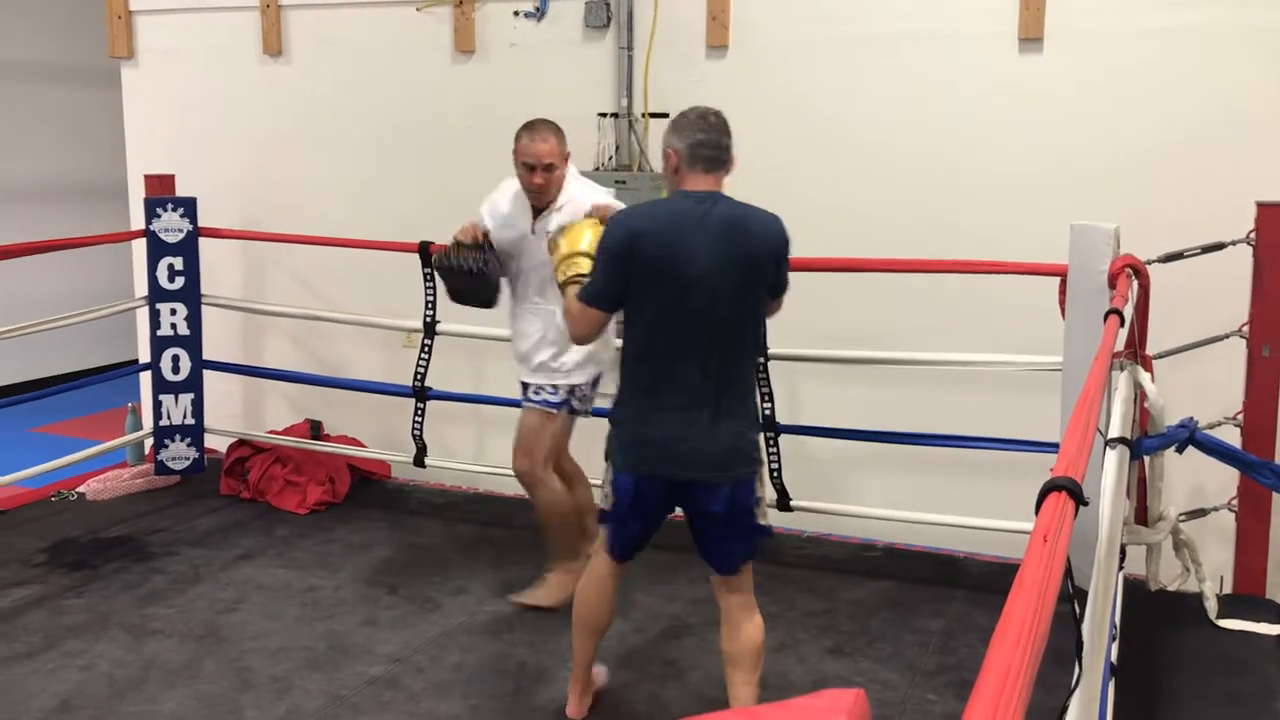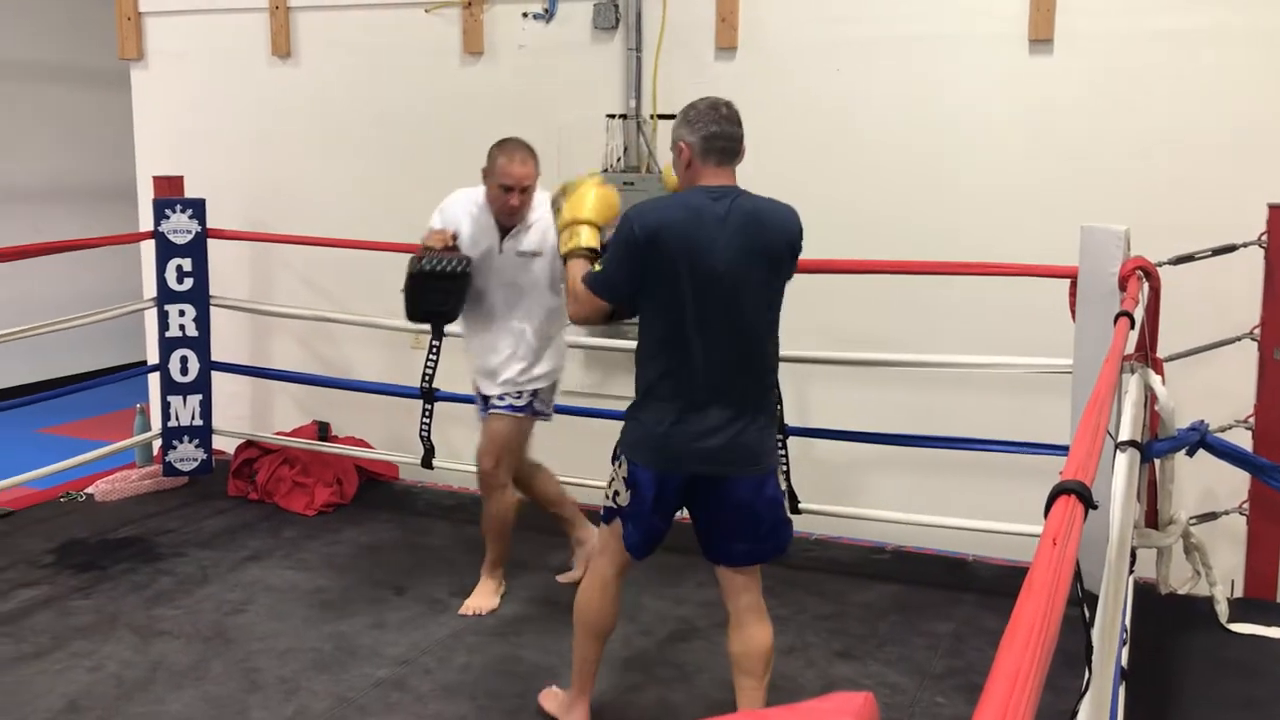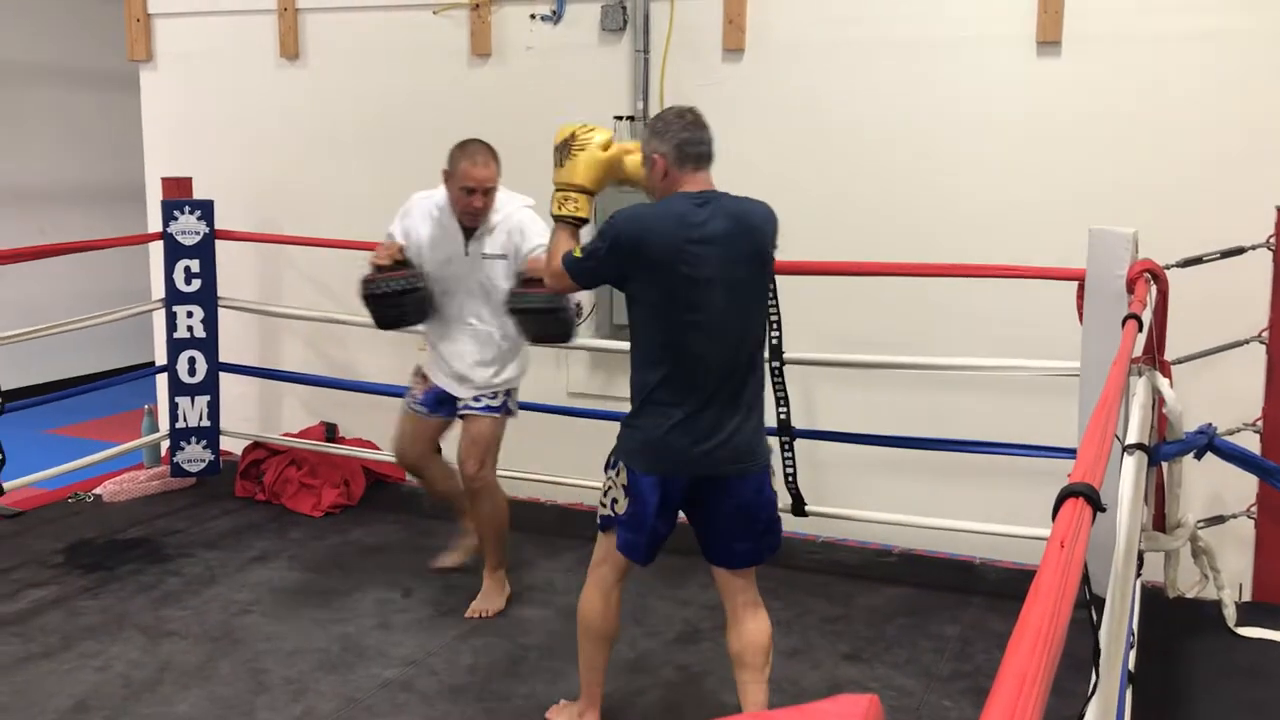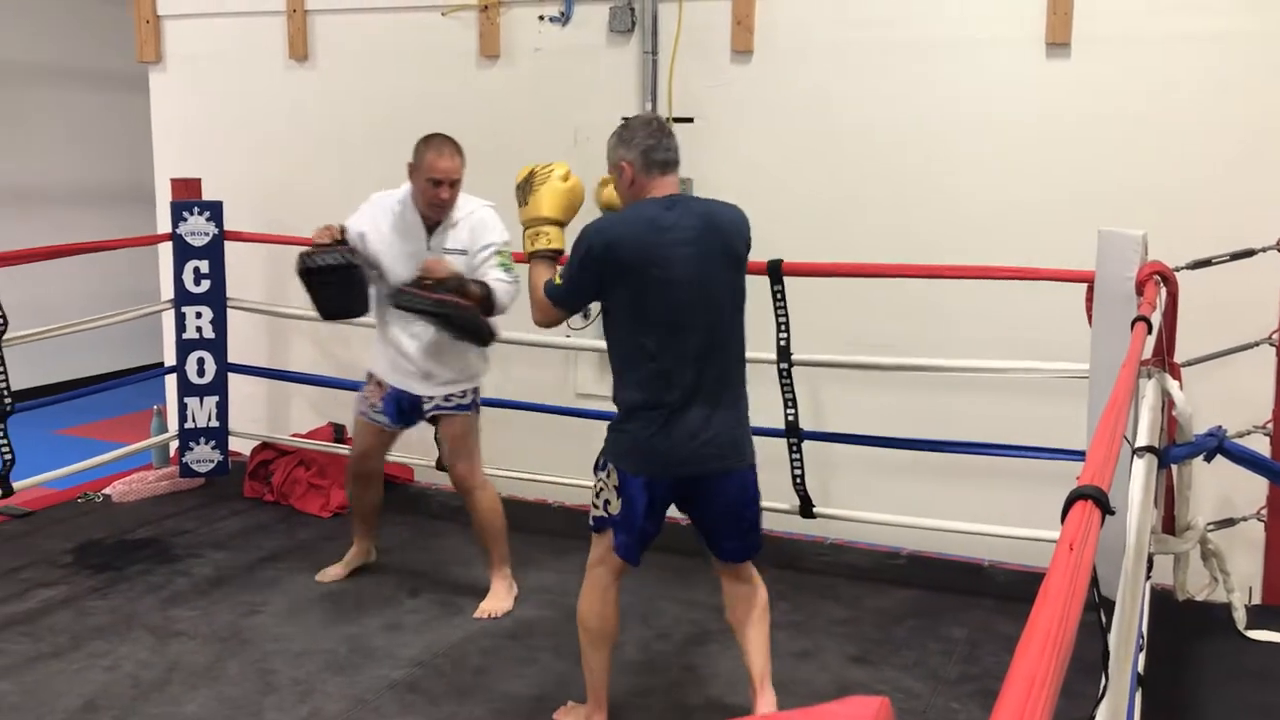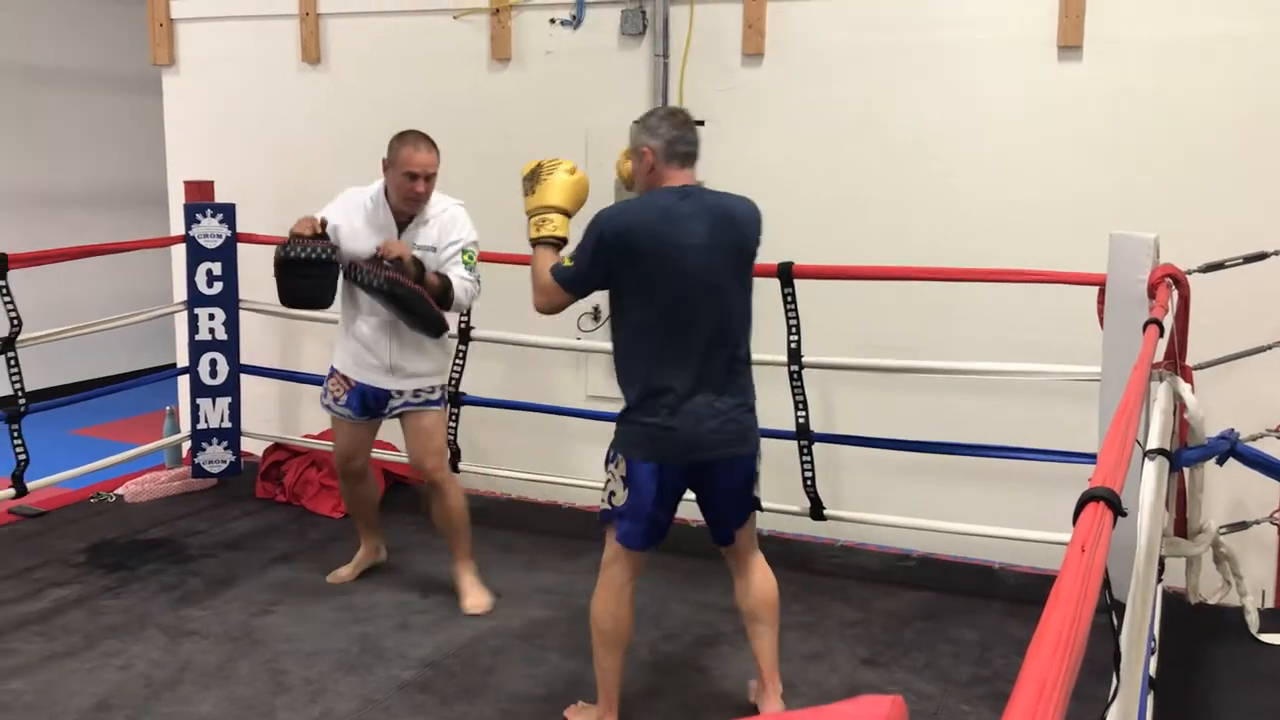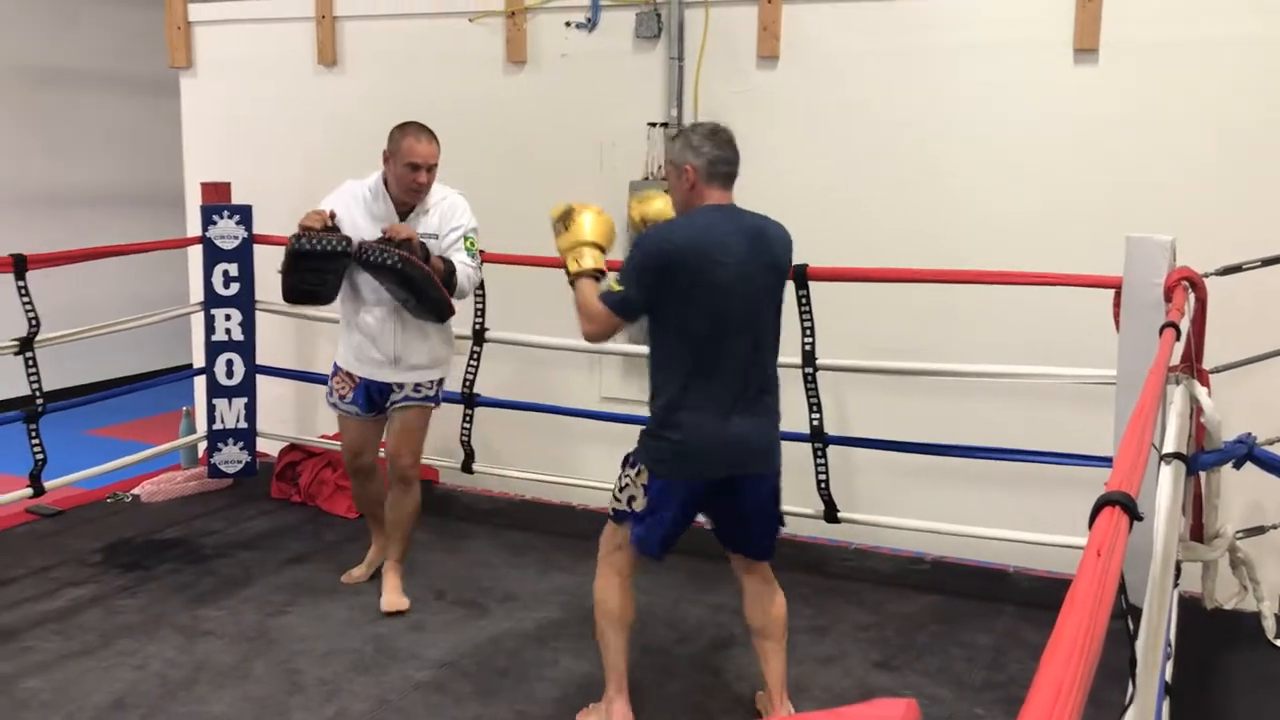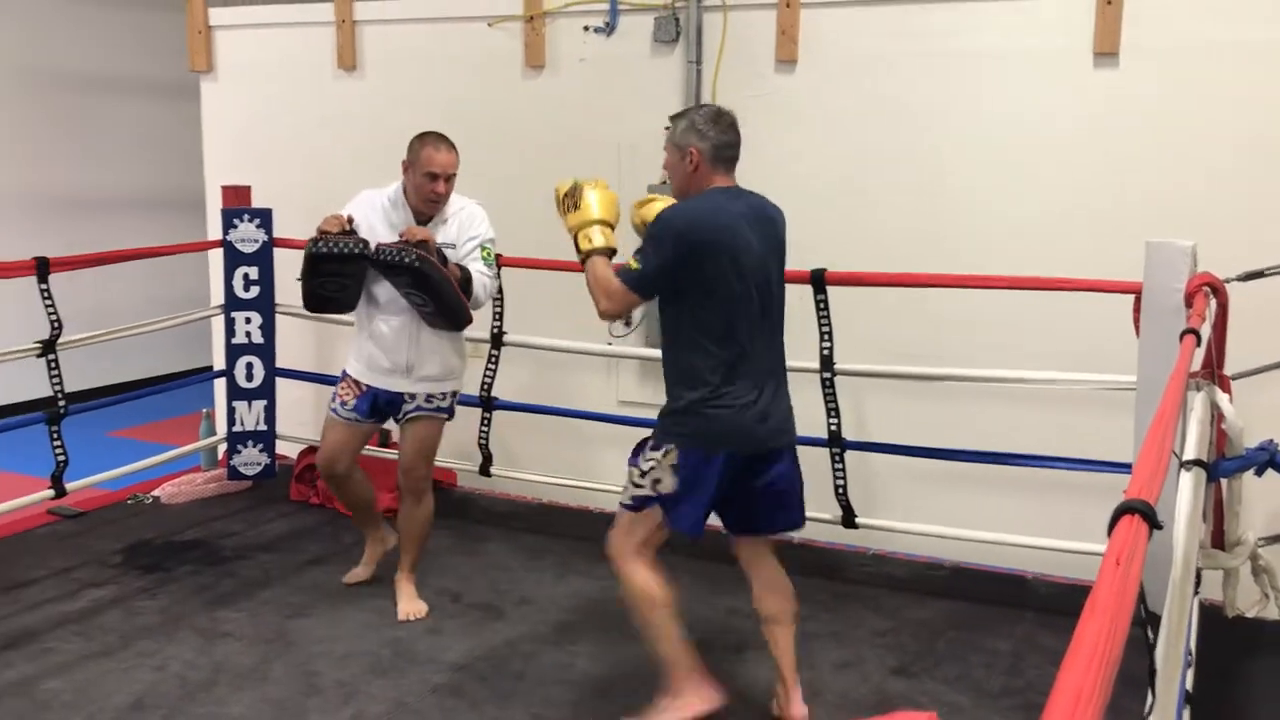
dt=0.2s
person 1, frame 1
left shoulder: (632, 227)
right shoulder: (766, 231)
left elbow: (581, 328)
left wrist: (573, 267)
left hip: (642, 443)
right hip: (728, 448)
left knee: (607, 561)
right knee: (737, 593)
person 1, frame 2
left shoulder: (648, 222)
right shoulder: (782, 224)
left elbow: (583, 310)
left wrist: (578, 238)
left hip: (658, 438)
right hip: (744, 445)
left knee: (608, 562)
right knee: (743, 594)
person 1, frame 3
left shoulder: (634, 228)
right shoulder: (758, 222)
left elbow: (557, 279)
left wrist: (571, 195)
right wrist: (646, 182)
left hip: (656, 444)
right hip: (737, 447)
left knee: (607, 570)
right knee: (740, 593)
person 1, frame 4
left shoulder: (607, 237)
right shoulder: (732, 224)
left elbow: (545, 311)
left wrist: (540, 231)
left hip: (643, 445)
right hip: (723, 442)
left knee: (603, 569)
right knee: (738, 574)
person 1, frame 5
left shoulder: (620, 223)
right shoulder: (743, 216)
left elbow: (547, 298)
left wrist: (546, 219)
right wrist: (652, 195)
left hip: (654, 433)
right hip: (732, 428)
left knee: (620, 565)
right knee: (745, 555)
person 1, frame 6
left shoulder: (662, 245)
right shoulder: (774, 239)
left elbow: (596, 326)
left wrist: (581, 256)
left hip: (679, 447)
right hip: (756, 445)
left knee: (615, 558)
right knee: (757, 572)
person 1, frame 7
left shoulder: (679, 223)
right shoulder: (769, 217)
left elbow: (612, 303)
left wrist: (591, 233)
left hip: (703, 426)
right hip: (769, 423)
left knee: (629, 548)
right knee: (757, 555)
person 2, frame 1
left shoulder: (592, 204)
right shoulder: (504, 199)
right wrist: (467, 241)
left hip: (570, 360)
right hip: (539, 356)
left knee: (530, 466)
right knee: (551, 460)
left ankle: (563, 566)
right ankle: (589, 550)
person 2, frame 2
left shoulder: (556, 222)
right shoulder: (458, 207)
right wrist: (431, 247)
left hip: (527, 370)
right hip: (487, 363)
left knee: (491, 472)
right knee: (512, 465)
left ankle: (492, 575)
right ankle: (585, 534)
person 2, frame 3
left shoulder: (519, 220)
right shoulder: (419, 212)
left wrist: (548, 274)
right wrist: (385, 260)
left hip: (491, 368)
right hip: (440, 360)
left knee: (475, 473)
right knee: (412, 453)
left ankle: (495, 576)
right ankle: (472, 526)
person 2, frame 4
left shoulder: (480, 220)
right shoulder: (380, 211)
left elbow: (500, 295)
left wrist: (459, 282)
right wrist: (330, 243)
left hip: (451, 373)
right hip: (392, 366)
left knee: (466, 477)
right knee: (361, 463)
left ankle: (501, 577)
right ankle: (362, 548)
person 2, frame 5
left shoulder: (450, 218)
right shoulder: (351, 206)
left elbow: (463, 292)
left wrist: (416, 269)
right wrist: (304, 236)
left hip: (419, 370)
right hip: (357, 363)
left knee: (433, 472)
right knee: (348, 463)
left ankle: (467, 571)
right ankle: (370, 547)
person 2, frame 6
left shoulder: (451, 208)
right shoulder: (350, 199)
left elbow: (465, 280)
left wrist: (420, 252)
right wrist: (311, 232)
left hip: (419, 363)
right hip: (360, 358)
left knee: (403, 469)
right knee: (357, 461)
left ankle: (394, 572)
right ankle: (381, 544)
person 2, frame 7
left shoulder: (470, 219)
right shoulder: (368, 207)
left elbow: (480, 291)
left wrist: (437, 257)
right wrist: (328, 239)
left hip: (431, 374)
right hip: (368, 366)
left knee: (414, 478)
right knee: (332, 463)
left ankle: (405, 578)
right ankle: (377, 536)
